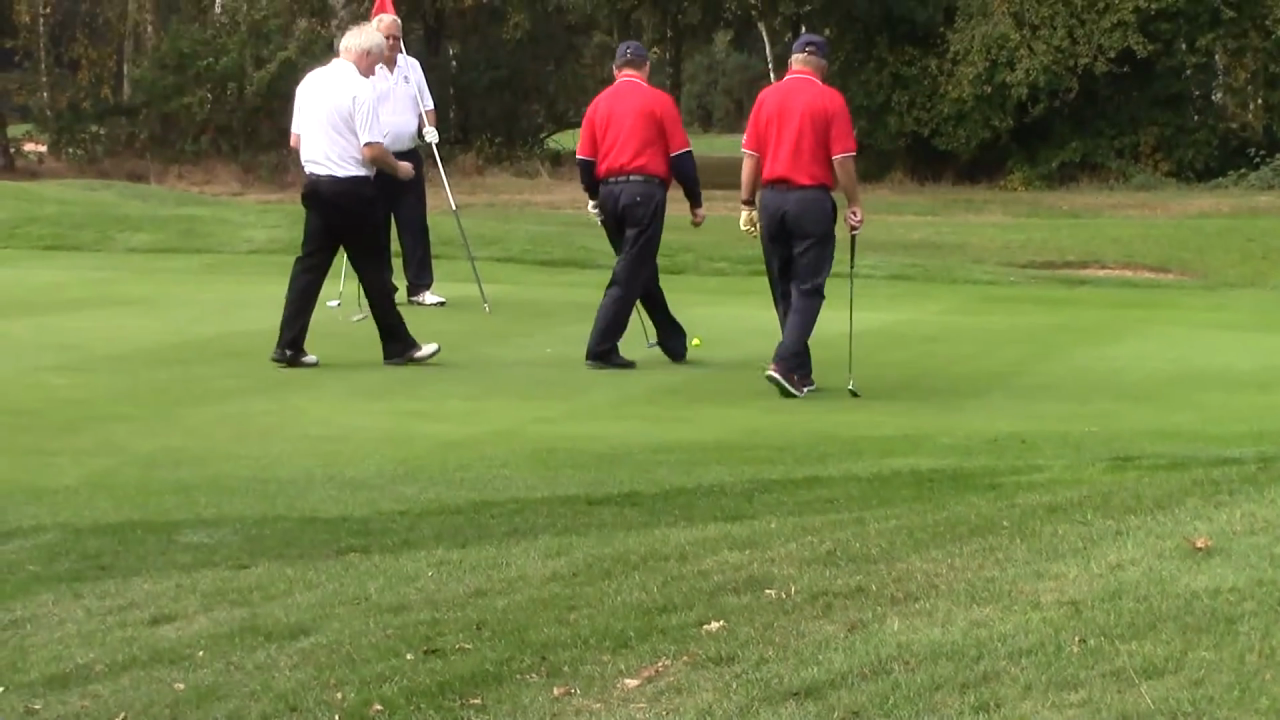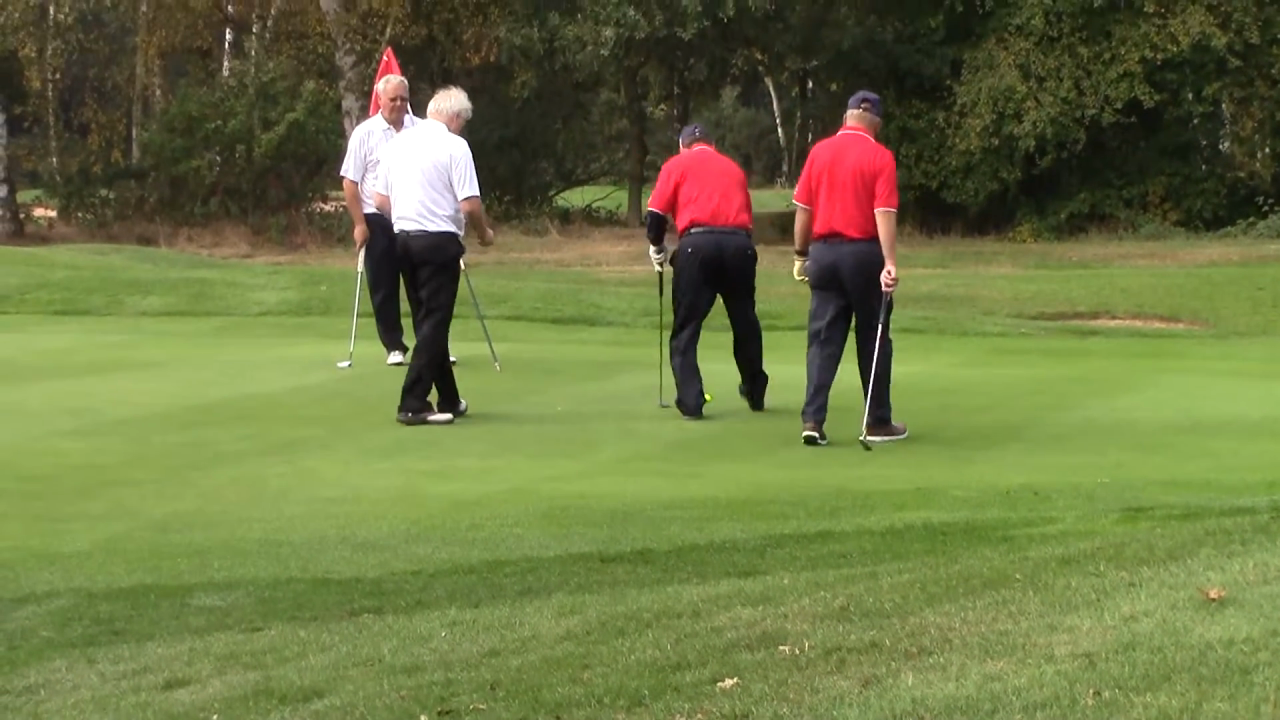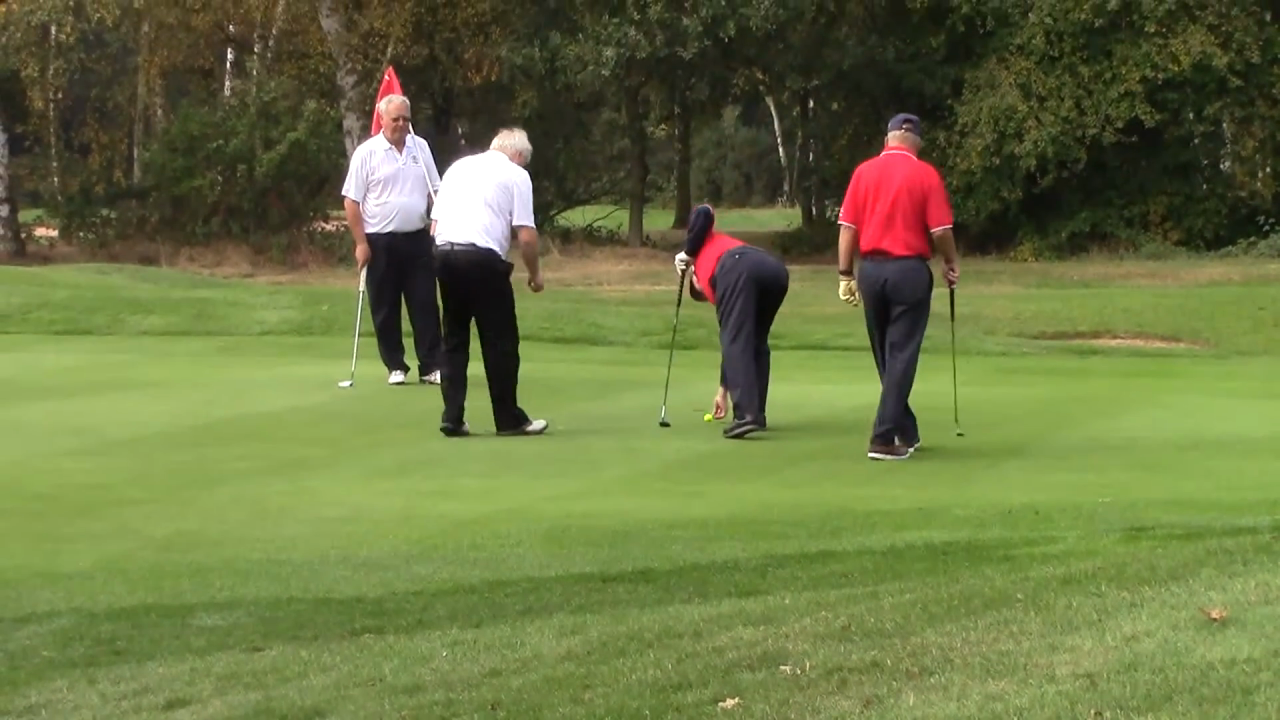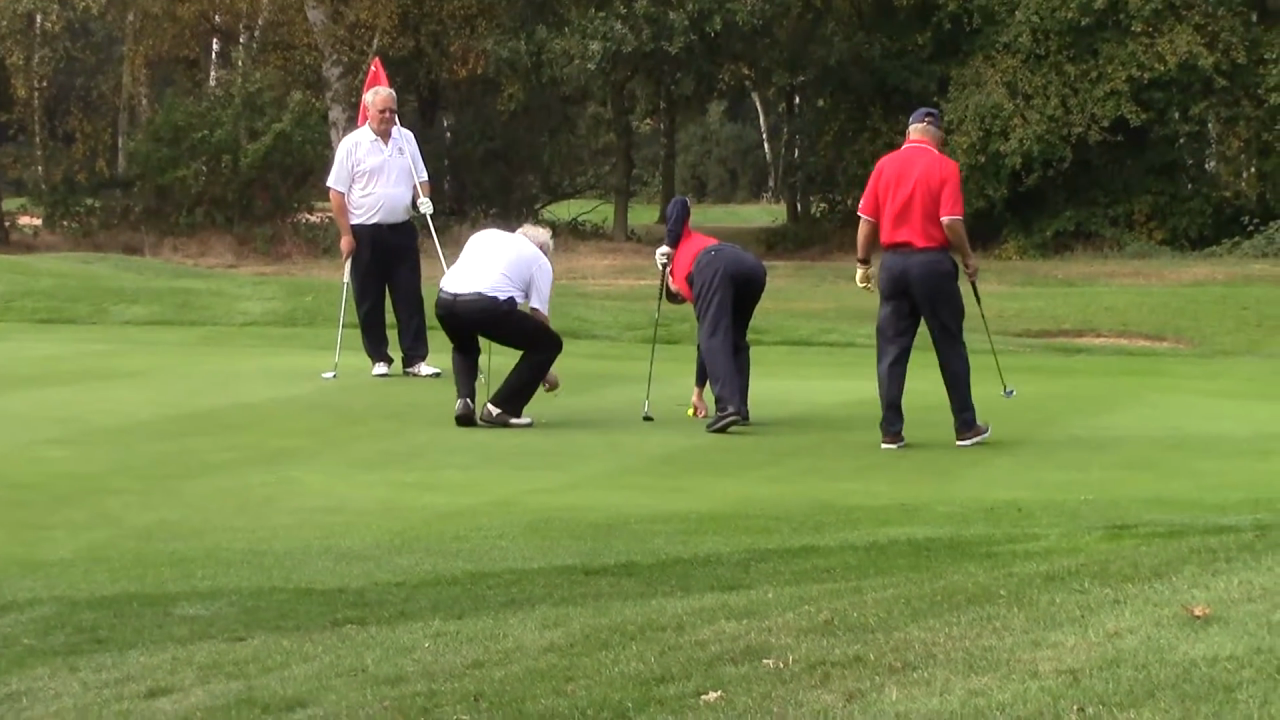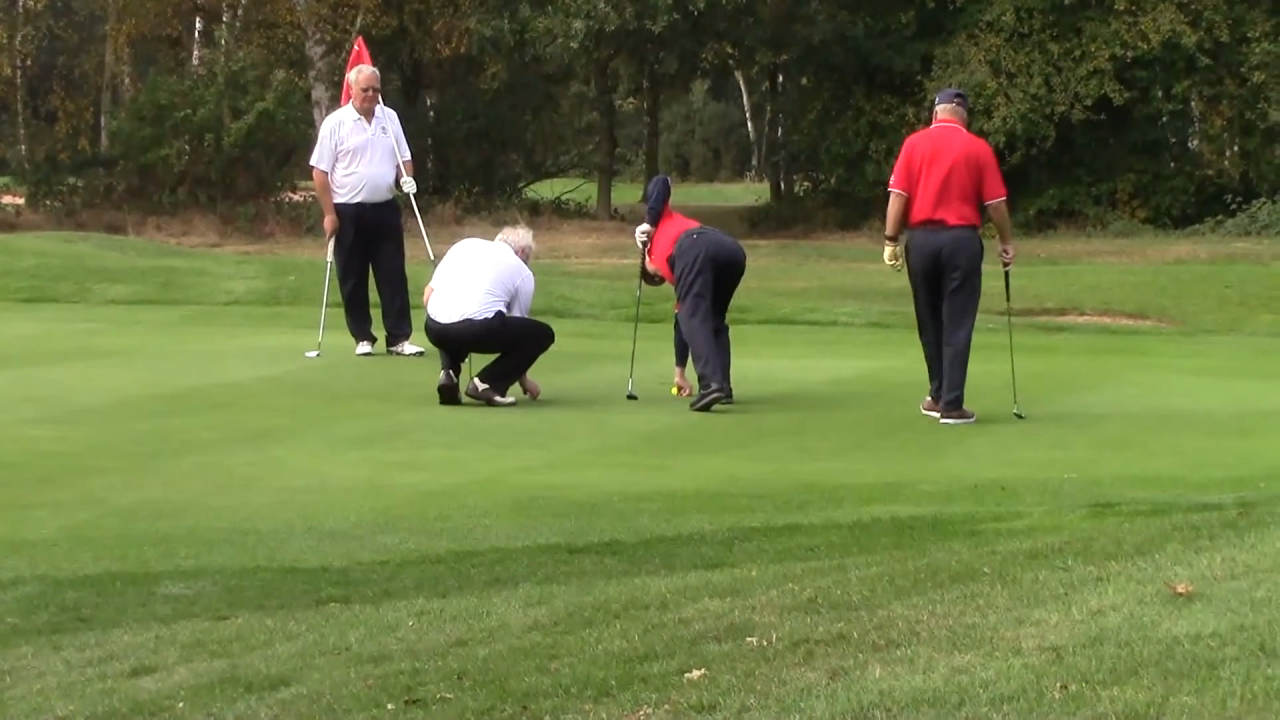
dt=0.7s
person 1, frame 1
left shoulder: (766, 96)
right shoulder: (831, 99)
left elbow: (750, 156)
right elbow: (842, 160)
left wrist: (747, 204)
right wrist: (854, 205)
left hip: (773, 199)
right hip: (812, 202)
left knee: (784, 291)
right knee: (807, 290)
left ankle: (799, 370)
right ankle: (784, 364)
person 1, frame 2
left shoulder: (819, 150)
right shoulder: (881, 156)
left elbow: (803, 208)
right elbow: (884, 213)
left wrist: (801, 255)
right wrist: (890, 264)
left hip: (824, 252)
right hip: (864, 253)
left knee: (822, 339)
right knee: (872, 338)
left ankle: (813, 419)
right ankle: (878, 422)
person 1, frame 3
left shoulder: (863, 171)
right shoulder: (926, 174)
left elbow: (847, 228)
right elbow: (941, 230)
left wrist: (845, 275)
right wrist: (952, 264)
left hip: (871, 270)
right hip: (909, 270)
left knee: (885, 356)
right knee: (901, 356)
left ankle: (906, 431)
right ankle: (883, 438)
person 1, frame 4
left shoulder: (885, 164)
right shoulder: (945, 166)
left elbow: (867, 220)
right elbow: (951, 222)
left wrist: (863, 263)
right wrist: (968, 258)
left hip: (894, 262)
right hip: (933, 262)
left knee: (891, 349)
right knee: (950, 346)
left ankle: (890, 431)
right ankle: (966, 426)
person 1, frame 5
left shoulder: (914, 142)
right shoulder: (979, 148)
left elbow: (898, 195)
right elbow: (996, 203)
left wrist: (891, 241)
right wrist: (1006, 243)
left hip: (922, 239)
right hip: (962, 240)
left knee: (929, 323)
right knee: (957, 325)
left ankle: (938, 397)
right ankle: (952, 404)
person 2, frame 1
left shoulder: (412, 66)
left elbow: (426, 106)
left wrist: (430, 127)
left hip: (408, 158)
left knee: (415, 225)
left ankle: (420, 287)
person 2, frame 2
right shoulder: (365, 133)
right elbow: (350, 181)
right wrist: (359, 224)
right hip: (378, 221)
right knee: (383, 290)
right ankle: (394, 347)
person 2, frame 3
left shoulder: (421, 147)
right shoulder: (366, 152)
left elbow: (435, 187)
right elbow: (351, 201)
right wrist: (361, 243)
left hip: (417, 238)
right hip: (380, 241)
left knee: (425, 304)
right knee: (385, 309)
left ankle: (431, 367)
right ankle: (395, 367)
person 2, frame 4
left shoulder: (407, 138)
right shoulder: (352, 143)
left elbow: (420, 177)
right elbow: (337, 192)
left wrist: (424, 198)
right wrist: (346, 234)
left hip: (402, 230)
right hip: (365, 232)
left knee: (410, 296)
right knee: (369, 300)
left ankle: (415, 359)
right ankle: (379, 359)
person 2, frame 5
left shoulder: (390, 117)
right shoulder: (335, 122)
left elbow: (403, 157)
right elbow: (320, 171)
left wrist: (407, 178)
right wrist: (329, 213)
left hip: (386, 209)
right hip: (349, 212)
left knee: (394, 275)
right knee: (353, 280)
left ankle: (399, 338)
right ankle: (363, 338)
person 3, frame 1
left shoulder: (309, 82)
right shoulder: (358, 87)
left elbow: (296, 140)
right elbow: (370, 150)
right wrist: (397, 167)
left hip: (316, 183)
right hip: (349, 187)
left knee: (311, 263)
right knee: (370, 266)
left ankle: (289, 344)
right ankle: (398, 345)
person 3, frame 2
left shoulder: (397, 141)
right shoulder: (454, 145)
left elbow: (381, 201)
right elbow: (470, 205)
right wrist: (484, 233)
left hip: (404, 240)
right hip: (438, 241)
left knee: (429, 319)
right knee: (434, 323)
left ankle: (446, 400)
right ankle: (413, 402)
person 3, frame 3
left shoulder: (457, 166)
right shoulder: (516, 174)
left elbow: (435, 223)
right elbow: (526, 235)
right wrist: (535, 273)
left hip: (444, 253)
right hip: (483, 258)
left knee: (454, 337)
right knee: (500, 339)
left ankle: (452, 417)
right ankle: (509, 419)
person 3, frame 4
left shoulder: (484, 235)
right shoulder: (539, 259)
right elbow: (539, 317)
right wrist: (544, 372)
left hip: (445, 301)
right hip: (486, 305)
left knee: (464, 348)
right knee: (549, 344)
left ankle: (464, 401)
right ankle: (503, 407)
person 3, frame 5
left shoulder: (464, 245)
right shoulder: (522, 271)
left elbow: (428, 296)
right elbow: (518, 329)
right wrist: (523, 379)
left hip: (434, 329)
right hip: (476, 329)
right knee: (542, 335)
left ankle: (448, 374)
right ankle: (488, 384)
person 4, frame 1
left shoulder: (598, 103)
right shoulder: (660, 100)
left elbow: (584, 160)
right elbow: (681, 157)
left wrist: (594, 197)
right wrist: (696, 202)
left hip: (610, 192)
right hip: (644, 192)
left knee: (640, 269)
right knee: (630, 273)
left ankle: (672, 340)
right ankle: (601, 348)
person 4, frame 2
left shoulder: (677, 163)
right shoulder: (733, 167)
left elbow: (656, 214)
left wrist: (656, 247)
left hip: (696, 244)
right hip: (738, 243)
left knee: (686, 326)
right knee: (745, 320)
left ankle: (690, 401)
right ankle: (756, 394)
person 4, frame 3
left shoulder: (707, 245)
left elbow: (703, 213)
right elbow: (737, 338)
left wrist: (687, 253)
right wrist: (723, 389)
left hip: (739, 266)
right hip: (775, 270)
left knee: (736, 340)
right knee: (756, 342)
left ankle: (746, 414)
right ankle: (756, 413)
person 4, frame 4
right shoulder: (695, 292)
left elbow: (680, 204)
right elbow: (704, 342)
left wrist: (668, 245)
right wrist: (698, 392)
left hip: (716, 264)
right hip: (753, 268)
left knee: (713, 338)
right knee: (735, 340)
left ankle: (728, 407)
right ankle: (739, 407)
person 4, frame 5
right shoulder: (676, 275)
left elbow: (661, 183)
right elbow: (681, 322)
left wrist: (649, 223)
right wrist: (680, 372)
left hip: (697, 247)
right hip: (733, 251)
left knee: (694, 318)
right knee: (714, 320)
left ankle: (711, 384)
right ankle: (722, 385)
